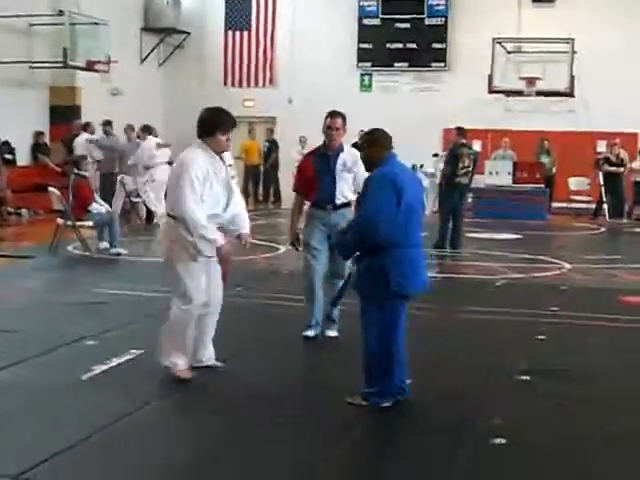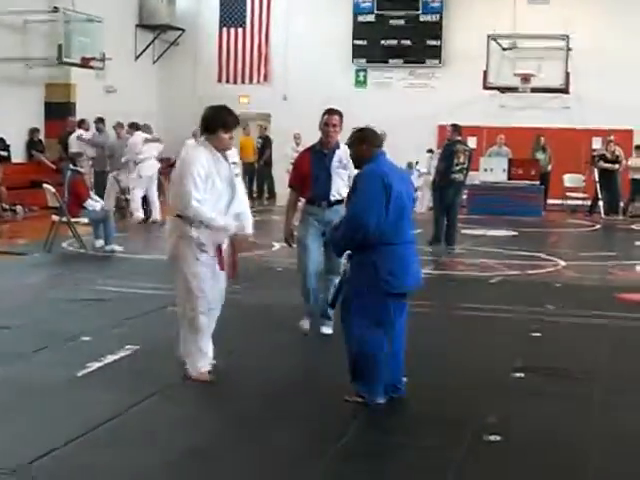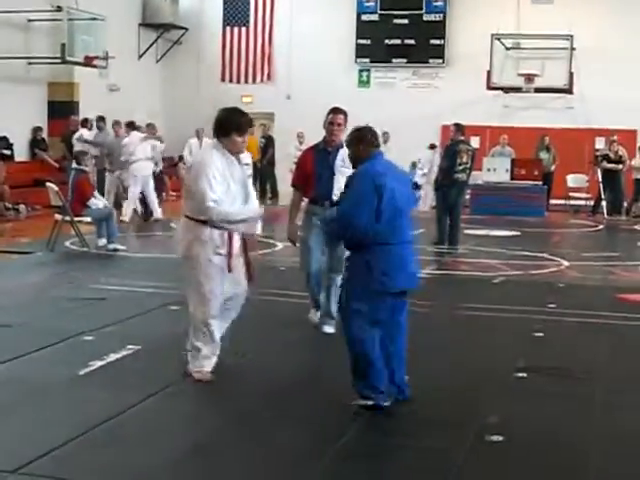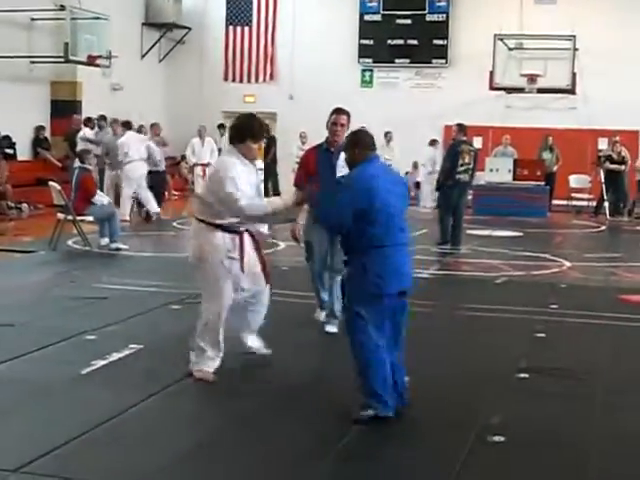
dt=0.1s
person 1, frame 1
left shoulder: (381, 178)
right shoulder: (409, 175)
left elbow: (369, 225)
left wrist: (343, 243)
left hip: (387, 263)
right hip: (407, 259)
left knee: (379, 328)
right knee: (390, 326)
left ankle: (380, 392)
right ankle: (395, 384)
person 1, frame 2
left shoulder: (370, 176)
right shoulder: (399, 174)
left elbow: (359, 223)
left wrist: (335, 240)
left hip: (379, 262)
right hip: (403, 258)
left knee: (361, 323)
right knee: (390, 324)
left ankle: (371, 388)
right ankle: (391, 384)
person 1, frame 3
left shoulder: (364, 176)
right shoulder: (400, 174)
left elbow: (349, 221)
left wrist: (331, 227)
left hip: (376, 261)
right hip: (401, 259)
left knee: (359, 323)
right knee: (392, 325)
left ankle: (375, 389)
right ankle: (395, 386)
person 1, frame 4
left shoulder: (356, 180)
right shoulder: (394, 177)
left elbow: (332, 220)
left wrist: (317, 201)
left hip: (374, 265)
right hip: (398, 261)
left knee: (366, 332)
right knee: (391, 330)
left ankle: (382, 403)
right ankle: (396, 391)
person 2, frame 1
left shoulder: (218, 160)
right shoulder: (192, 161)
left elbow: (231, 194)
right elbow: (187, 209)
left wrist: (242, 227)
right wrist: (217, 241)
left hip: (209, 237)
right hip: (188, 238)
left knee: (211, 299)
right knee: (191, 300)
left ankle: (200, 355)
right ankle: (175, 358)
person 2, frame 2
left shoulder: (227, 157)
right shoulder: (194, 160)
left elbow: (238, 193)
right elbow: (193, 207)
left wrist: (244, 227)
right wrist: (230, 228)
left hip: (215, 236)
right hip: (192, 235)
left knee: (213, 298)
right knee: (197, 300)
left ankle: (199, 351)
right ankle: (197, 362)
person 2, frame 3
left shoulder: (241, 159)
right shoulder: (208, 163)
left elbow: (247, 194)
right elbow: (212, 208)
left wrist: (251, 227)
right wrist: (257, 214)
left hip: (229, 236)
right hip: (205, 236)
left knee: (236, 292)
right knee: (208, 301)
left ankle: (208, 348)
right ankle: (200, 362)
person 2, frame 4
left shoulder: (250, 164)
right shoulder: (229, 169)
left elbow: (254, 202)
right elbow: (246, 207)
left wrist: (257, 231)
right wrist: (288, 203)
left hip: (240, 237)
right hip: (216, 239)
left knee: (257, 290)
right knee: (219, 301)
left ankle: (250, 336)
right ankle: (202, 363)
person 3, frame 1
left shoulder: (353, 157)
right shoulder: (310, 159)
left elbow: (363, 193)
right elbow: (300, 195)
right wrist: (293, 227)
left hip: (343, 216)
right hip: (316, 216)
left knee: (337, 274)
right knee: (314, 273)
left ankle: (331, 321)
right ankle: (314, 324)
person 3, frame 2
left shoulder: (347, 155)
right shoulder: (306, 156)
right elbow: (295, 192)
right wrist: (288, 224)
left hip: (337, 214)
right hip: (311, 213)
left knee: (332, 270)
right knee: (309, 268)
left ankle: (326, 317)
right ankle: (310, 314)
person 3, frame 3
left shoulder: (351, 155)
right shoulder: (309, 155)
right elbow: (298, 191)
right wrist: (291, 223)
right hip: (314, 212)
left knee: (335, 269)
right knee: (312, 267)
left ankle: (329, 317)
right ankle: (317, 305)
person 3, frame 4
right shoulder: (312, 154)
right elbow: (301, 190)
right wrist: (296, 221)
right hip: (315, 213)
left knee: (336, 269)
right knee: (316, 266)
left ankle: (333, 316)
right ankle: (323, 304)
person 4, frame 1
left shoulder: (454, 150)
right shoulder: (472, 152)
left elbow: (447, 170)
right elbow: (472, 171)
left wrist: (442, 186)
left hip: (451, 186)
right hip: (464, 187)
left knee: (445, 215)
right knee: (458, 217)
left ankle: (441, 243)
right ankle: (456, 245)
person 4, frame 2
left shoulder: (449, 146)
right shoulder: (467, 149)
left elbow: (441, 167)
right elbow: (466, 168)
left wrist: (436, 183)
left hip: (446, 183)
right hip: (459, 184)
left knee: (440, 212)
right knee: (453, 214)
left ankle: (437, 240)
right ankle: (450, 242)
person 4, frame 3
left shoulder: (452, 146)
right shoulder: (470, 148)
left elbow: (444, 166)
right elbow: (469, 168)
left wrist: (438, 182)
left hip: (449, 183)
right hip: (462, 184)
left knee: (442, 211)
right knee: (456, 214)
left ankle: (441, 241)
right ankle: (453, 242)
person 4, frame 4
left shoulder: (454, 146)
right shoulder: (472, 149)
left elbow: (446, 166)
right elbow: (472, 169)
left wrist: (440, 183)
left hip: (451, 184)
right hip: (464, 184)
left knee: (445, 210)
right knee: (458, 214)
left ankle: (445, 239)
right ankle: (456, 243)
